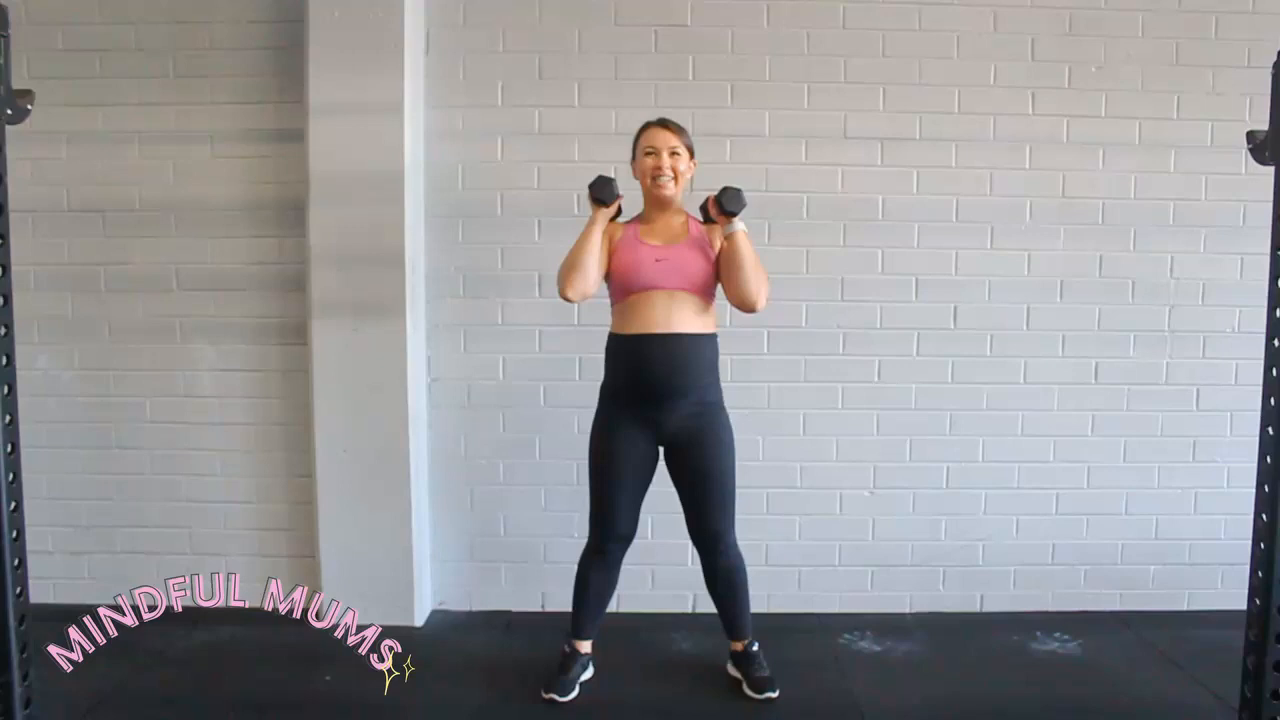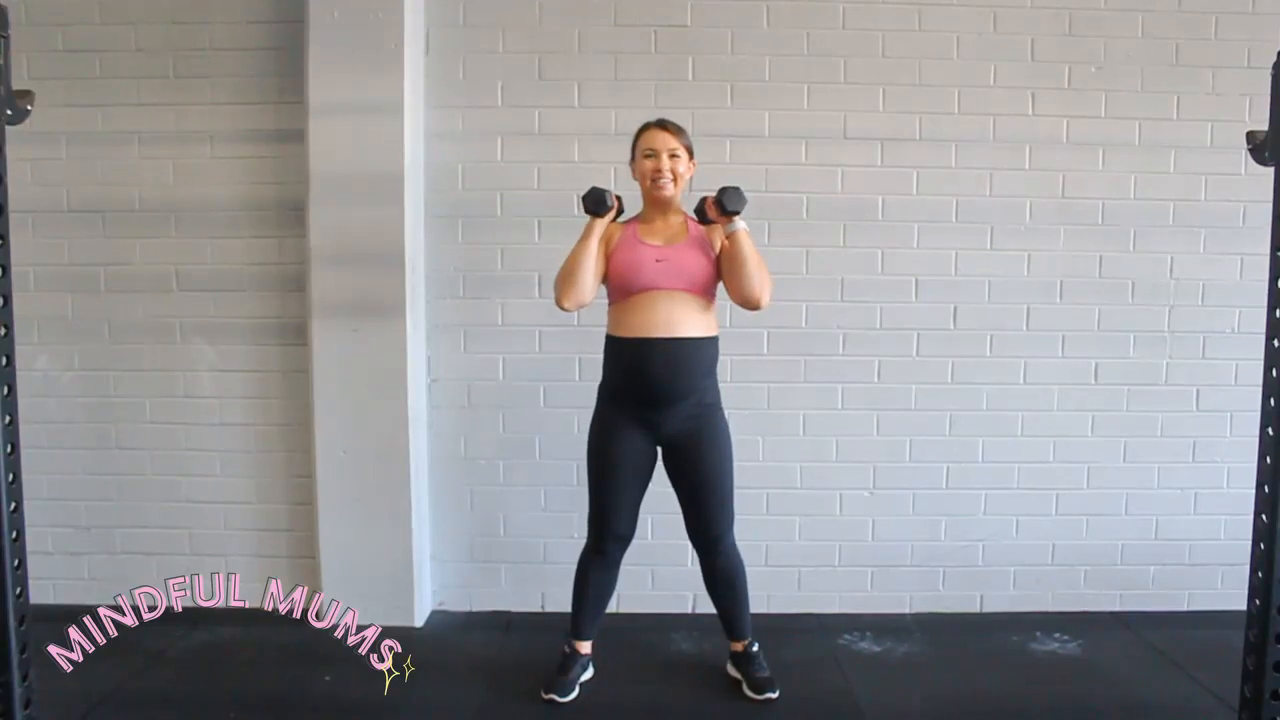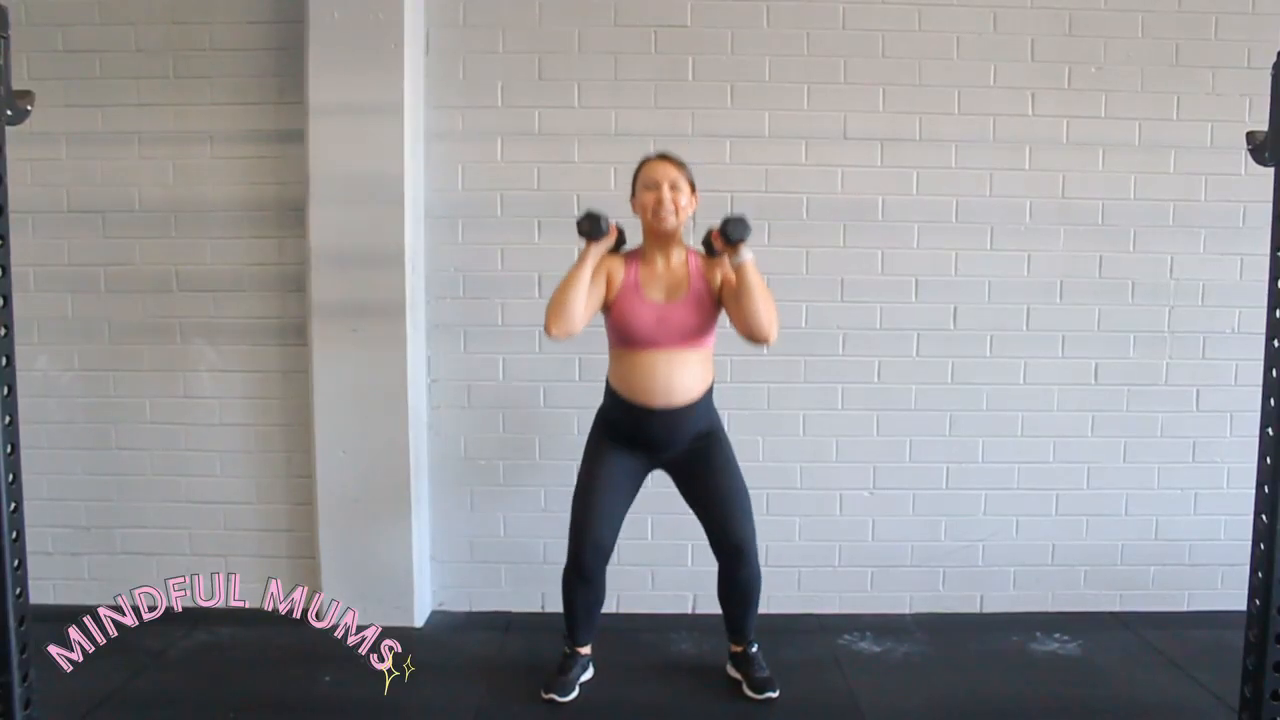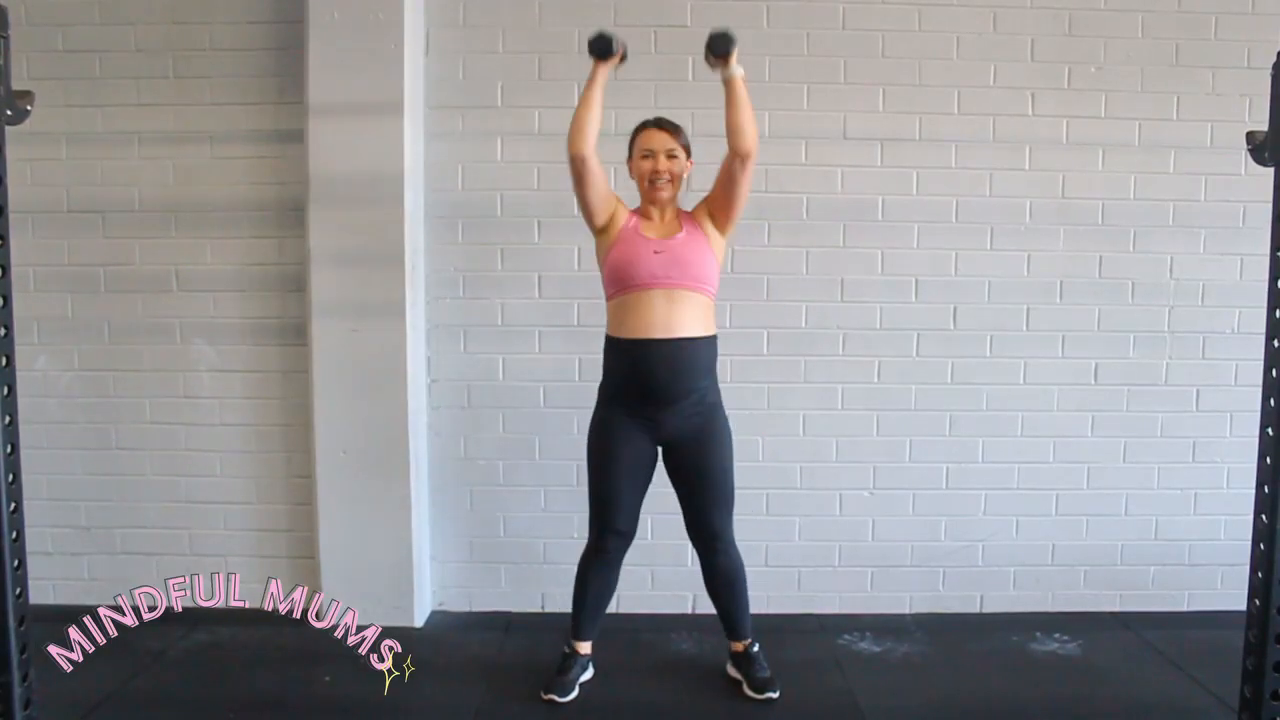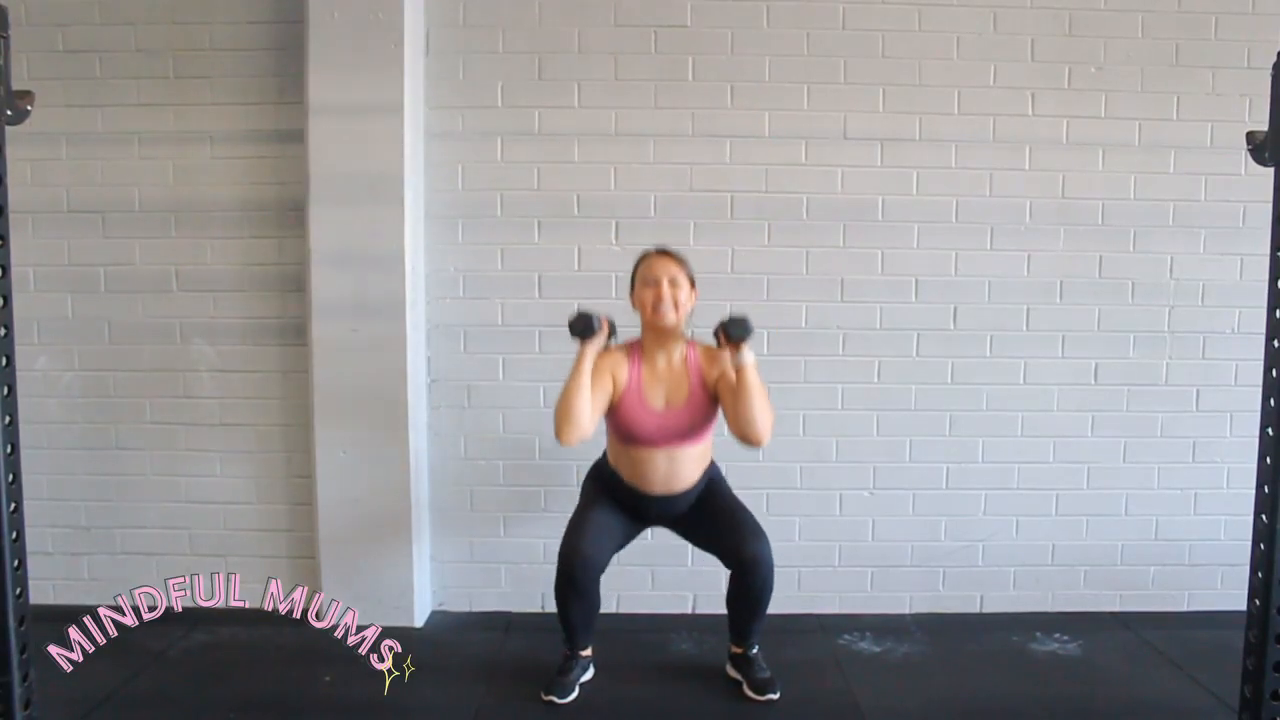
dt=1s
person 1, frame 1
left shoulder: (713, 233)
right shoulder: (614, 234)
left elbow: (752, 299)
right elbow: (572, 288)
left wrist: (733, 224)
right wrist: (597, 218)
left hip: (697, 402)
right hip: (626, 402)
left knee: (716, 537)
right knee: (608, 535)
left ankle: (744, 651)
right ankle: (578, 653)
person 1, frame 2
left shoulder: (713, 234)
right shoulder: (613, 235)
left elbow: (756, 296)
right elbow: (568, 298)
left wrist: (735, 224)
right wrist: (594, 225)
left hip: (695, 403)
right hip: (623, 403)
left knee: (715, 537)
right knee: (607, 536)
left ankle: (743, 651)
right ankle: (577, 653)
person 1, frame 3
left shoulder: (714, 272)
right shoulder: (613, 272)
left elbow: (764, 332)
right elbow: (561, 328)
left wrist: (740, 257)
right wrist: (590, 256)
left hip: (696, 433)
right hip: (621, 434)
left knee: (739, 543)
right knee: (587, 545)
left ankle: (743, 653)
right ankle: (578, 656)
person 1, frame 4
left shoulder: (709, 224)
right shoulder: (614, 225)
left elbow: (744, 152)
right elbow: (580, 152)
left wrist: (732, 75)
right wrist: (600, 74)
left hip: (697, 402)
right hip: (624, 401)
left knee: (715, 538)
right knee: (608, 538)
left ankle: (743, 651)
right ankle: (578, 654)
person 1, frame 5
left shoulder: (714, 364)
right shoulder: (612, 365)
left elbow: (757, 433)
right elbow: (569, 432)
left wrist: (743, 358)
right wrist: (587, 354)
left hip: (696, 494)
right hip: (618, 495)
left knee: (755, 555)
right knee: (577, 560)
left ankle: (743, 653)
right ankle: (578, 656)
